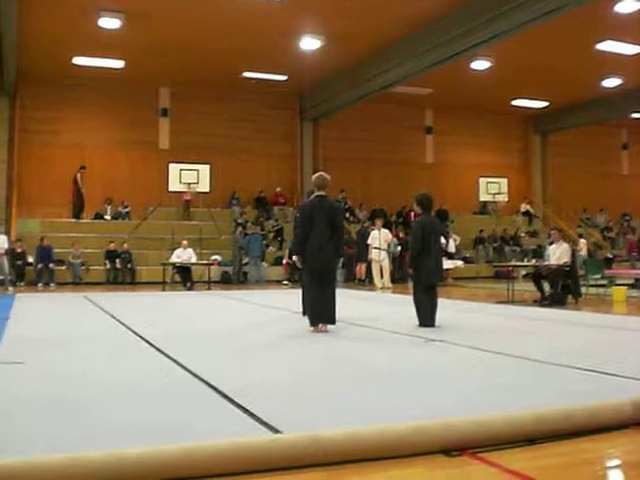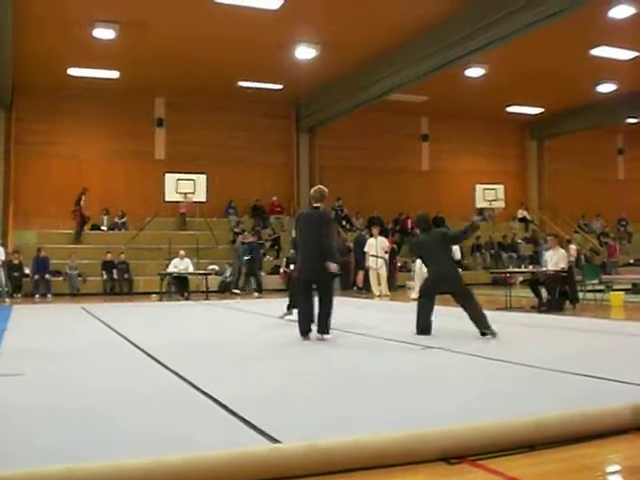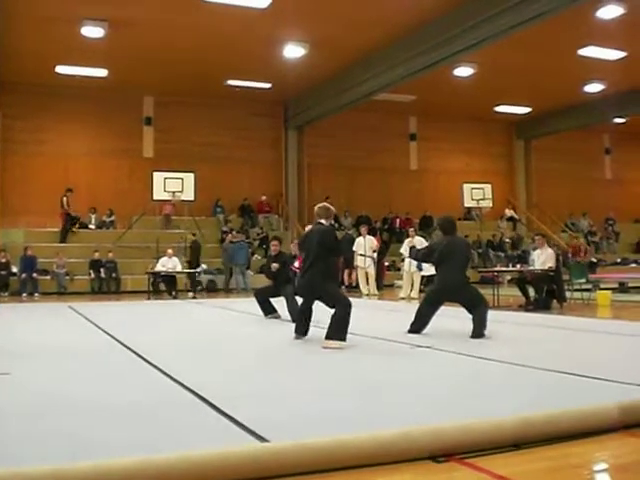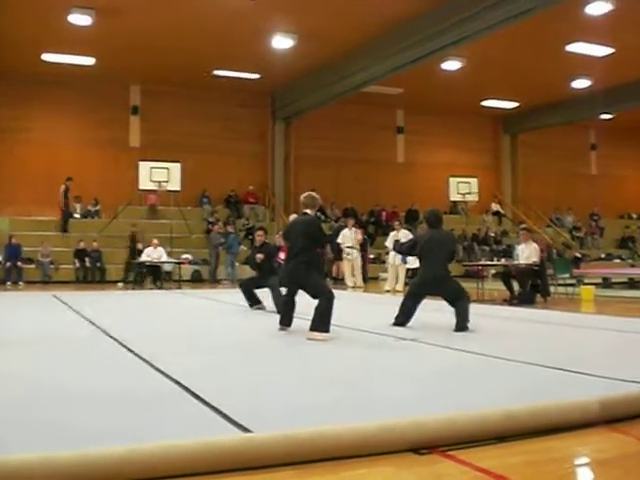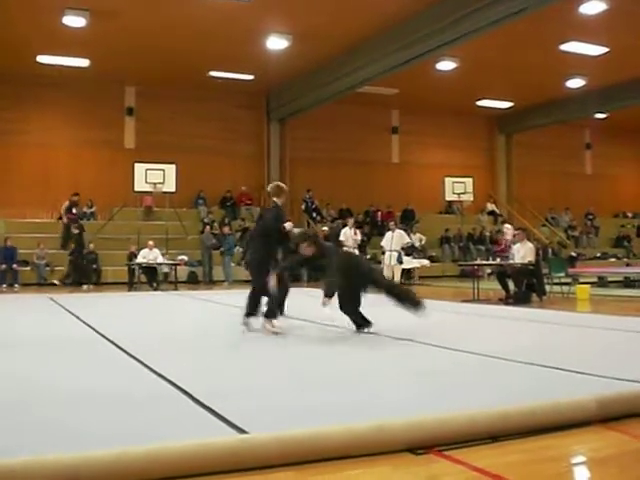
dt=1s
person 1, frame 1
left shoulder: (306, 206)
right shoulder: (336, 207)
left elbow: (300, 232)
right elbow: (339, 233)
left wrist: (298, 253)
right wrist: (338, 254)
left hip: (310, 255)
right hip: (329, 255)
left knee: (311, 289)
right knee: (327, 289)
left ankle: (316, 323)
right ankle: (325, 322)
person 1, frame 2
left shoulder: (300, 216)
right shoulder: (324, 216)
right elbow: (327, 240)
right wrist: (331, 260)
left hip: (302, 263)
right hip: (320, 264)
left knee: (304, 299)
right knee: (325, 298)
left ankle: (305, 332)
right ankle: (322, 331)
person 1, frame 3
left shoulder: (310, 232)
right shoulder: (328, 231)
left elbow: (301, 247)
right elbow: (338, 252)
left hip: (306, 278)
right hip: (320, 279)
left knee: (307, 302)
right knee: (344, 304)
left ankle: (300, 331)
right ankle: (332, 338)
person 1, frame 4
left shoulder: (294, 222)
right shoulder: (313, 221)
left elbow: (286, 236)
right elbow: (323, 244)
left hip: (291, 267)
right hip: (304, 268)
left knee: (290, 293)
right knee: (326, 295)
left ankle: (284, 323)
right ankle: (317, 330)
person 1, frame 5
left shoulder: (271, 209)
right shoulder: (275, 209)
right elbow: (269, 228)
left wrist: (285, 228)
right wrist: (285, 227)
left hip: (259, 255)
right hip: (263, 256)
left knee: (259, 287)
left ankle: (248, 316)
right ankle: (268, 320)
person 2, frame 1
left shoulder: (419, 222)
right shoulder: (436, 222)
left elbow: (415, 246)
right elbow: (438, 243)
left wrist: (411, 264)
right wrist: (436, 259)
left hip: (422, 263)
right hip: (435, 262)
left knee: (420, 292)
right knee: (431, 291)
left ankle: (426, 321)
right ankle: (430, 321)
person 2, frame 2
left shoulder: (417, 242)
right shoulder: (440, 234)
left elbow: (418, 255)
right elbow: (459, 236)
right wrist: (473, 225)
left hip: (434, 276)
right hip: (451, 274)
left knee: (424, 300)
right knee: (468, 300)
left ankle: (423, 329)
right ankle: (485, 328)
person 2, frame 3
left shoulder: (437, 245)
right shoulder: (464, 244)
left elbow: (420, 255)
right elbow: (467, 261)
left wrist: (412, 248)
left hip: (441, 284)
right hip: (460, 283)
left knee: (427, 304)
right knee: (480, 305)
left ankle: (415, 328)
right ankle: (478, 331)
person 2, frame 4
left shoulder: (421, 237)
right shoulder: (450, 236)
left elbow: (402, 249)
right elbow: (452, 256)
left wrist: (396, 244)
left hip: (424, 276)
right hip: (442, 276)
left knee: (411, 298)
right knee: (461, 298)
left ankle: (399, 321)
right ankle: (461, 324)
person 2, frame 5
left shoulder: (330, 251)
right shoulder: (307, 254)
left elbow: (335, 276)
right elbow: (292, 262)
left wrist: (328, 295)
right wrist: (275, 273)
left hip: (360, 270)
right hip: (348, 277)
left knee: (387, 287)
right knee: (346, 306)
left ankle: (415, 303)
right ankle: (363, 324)
